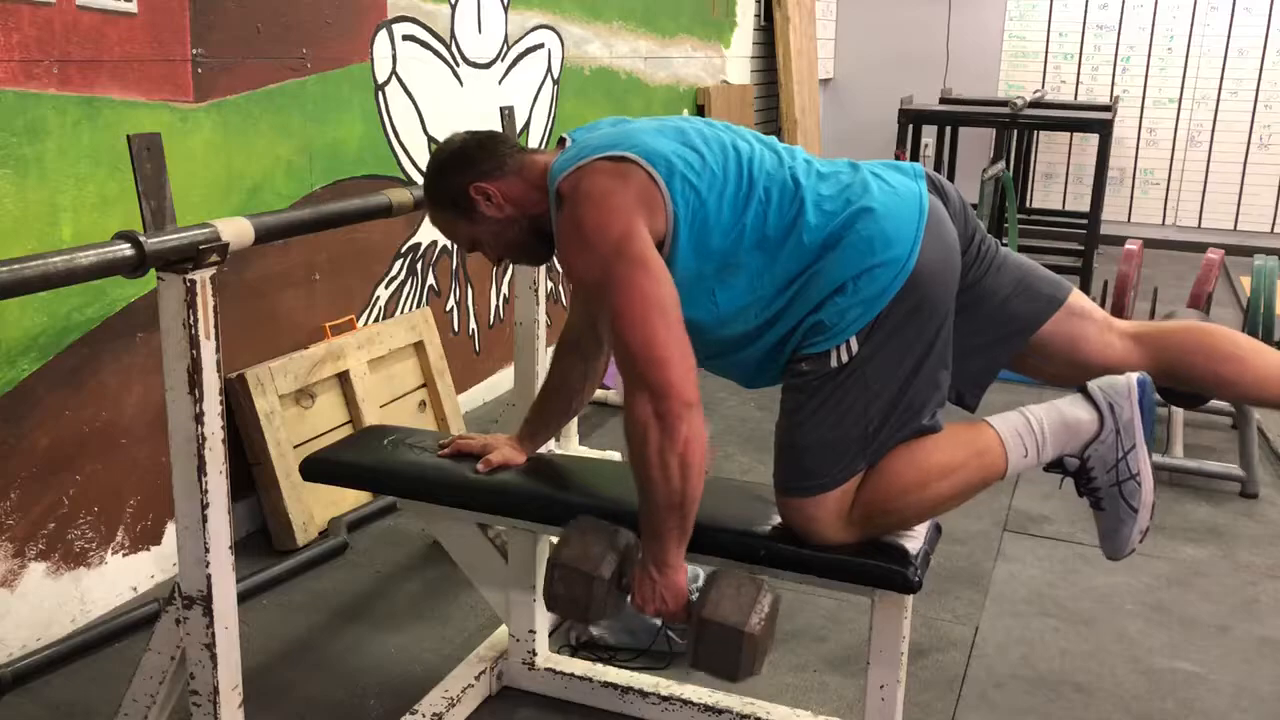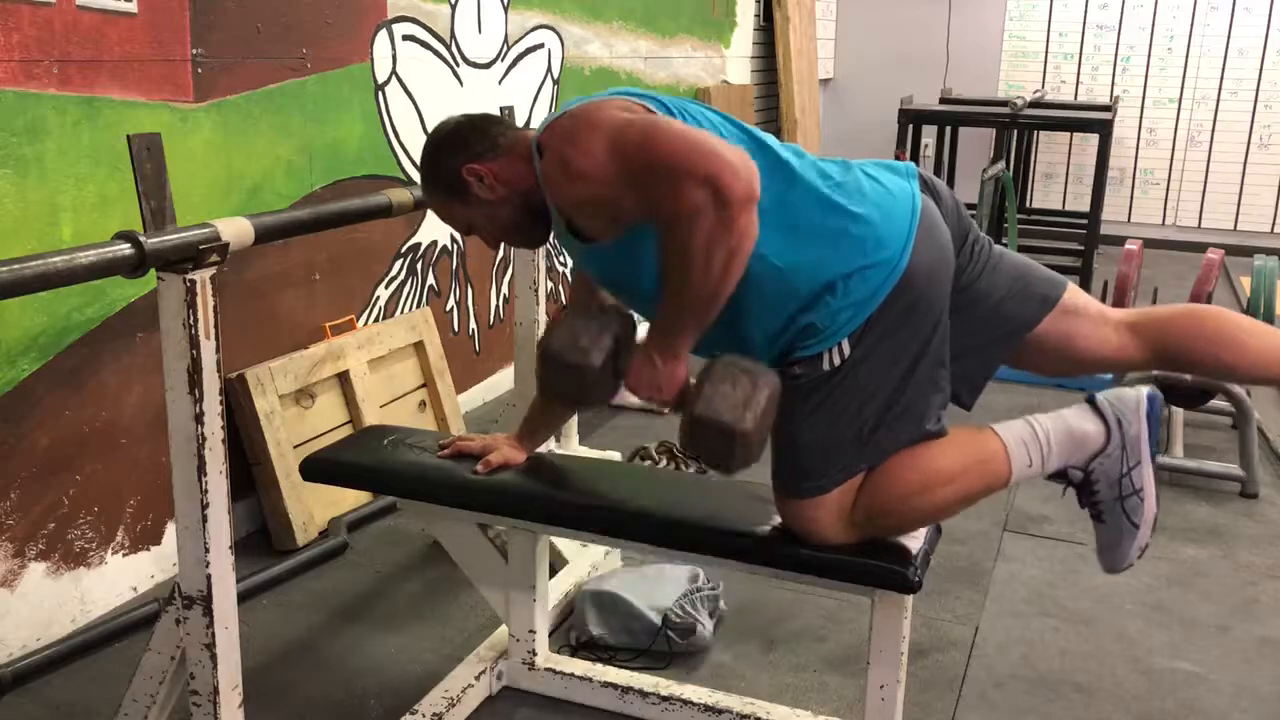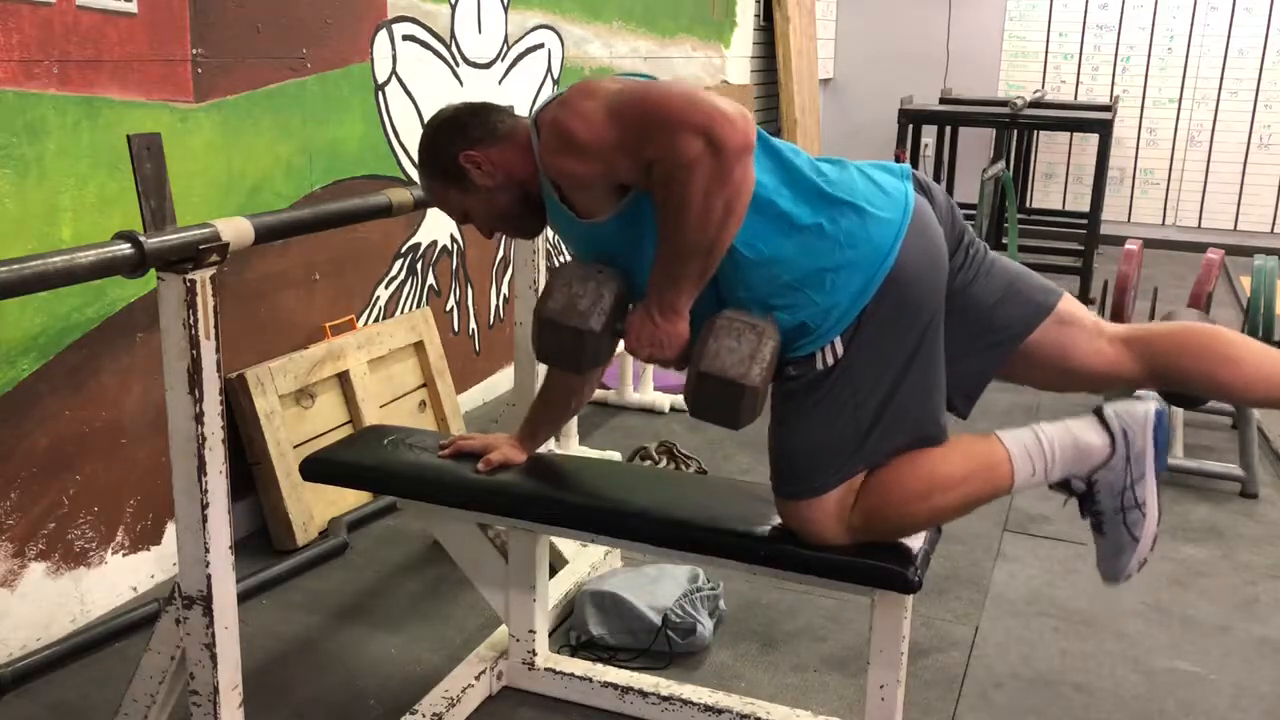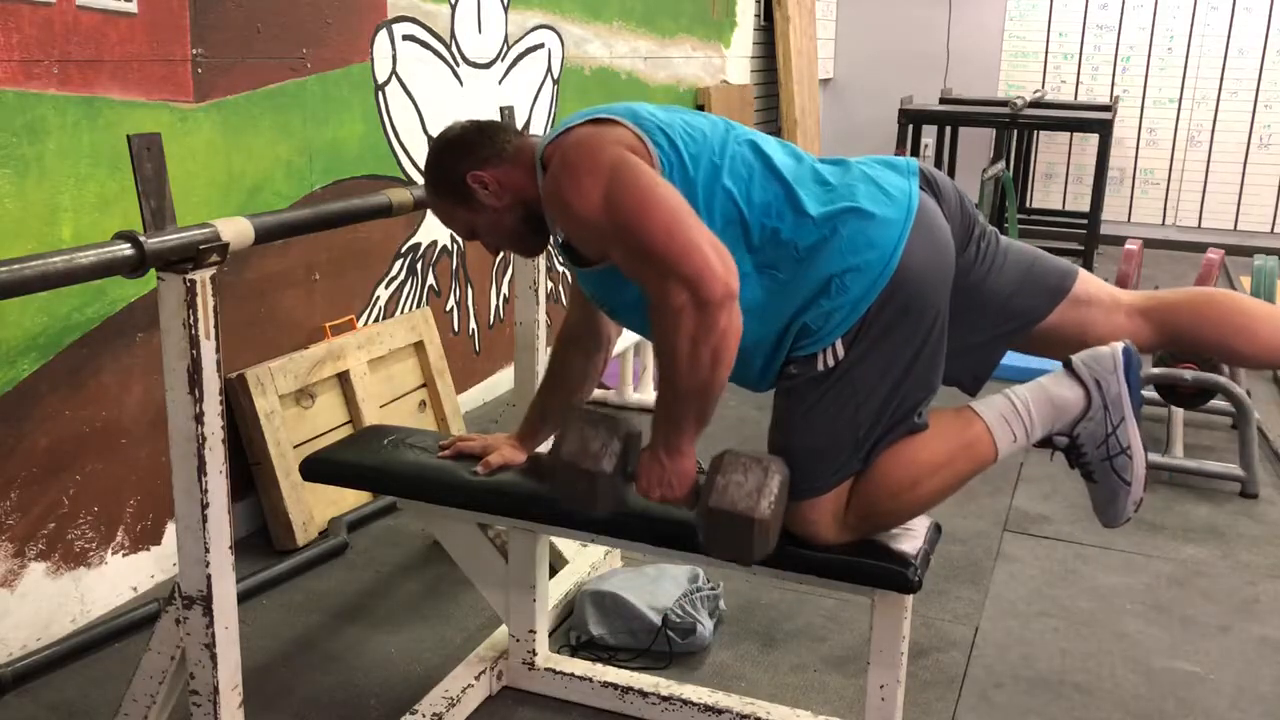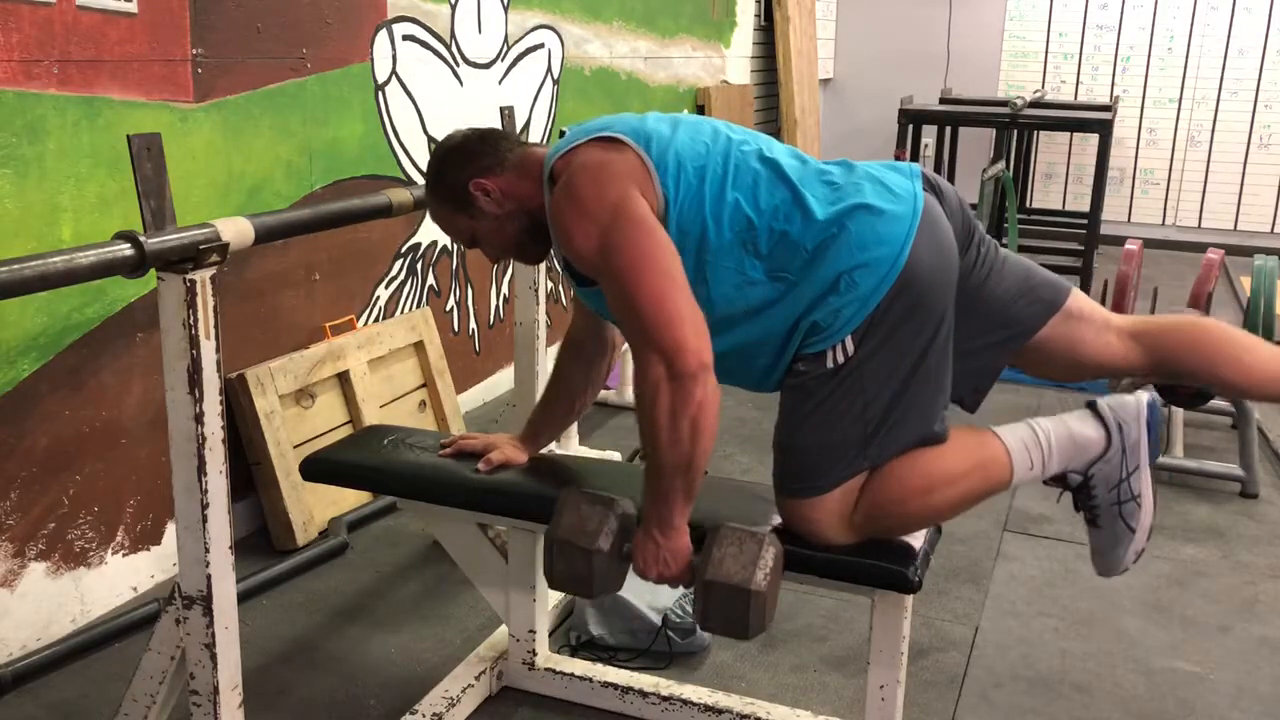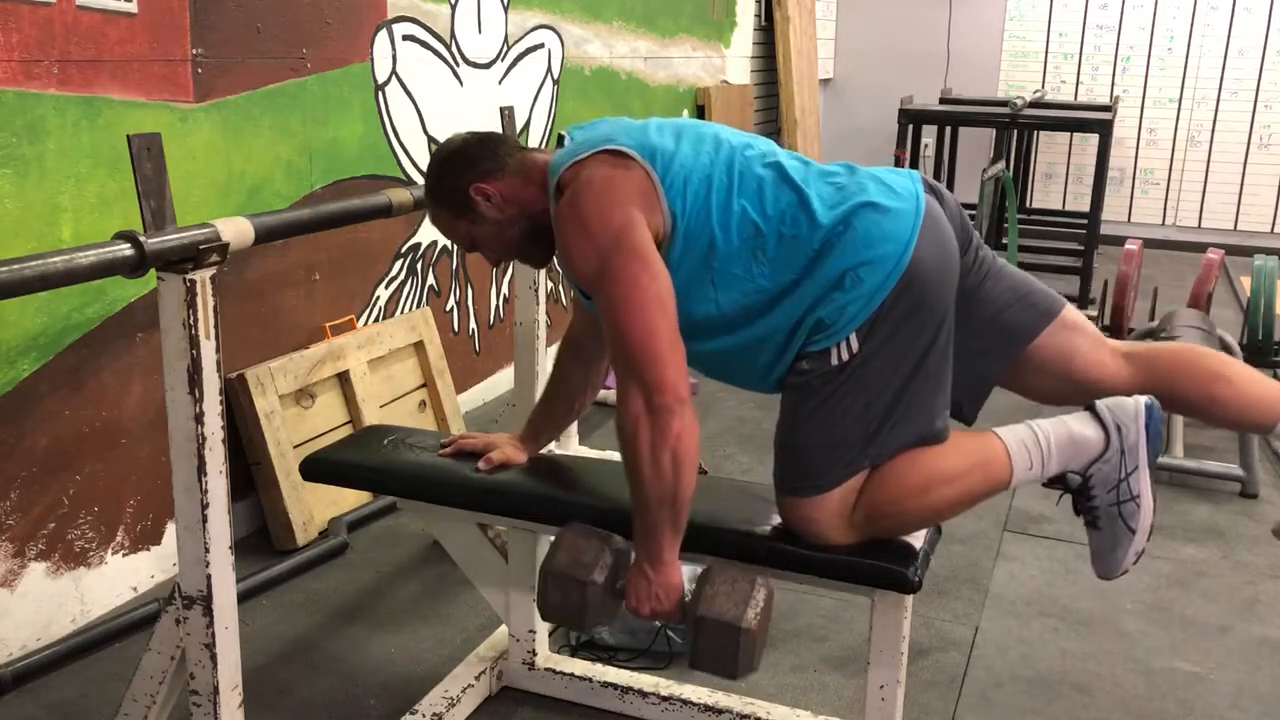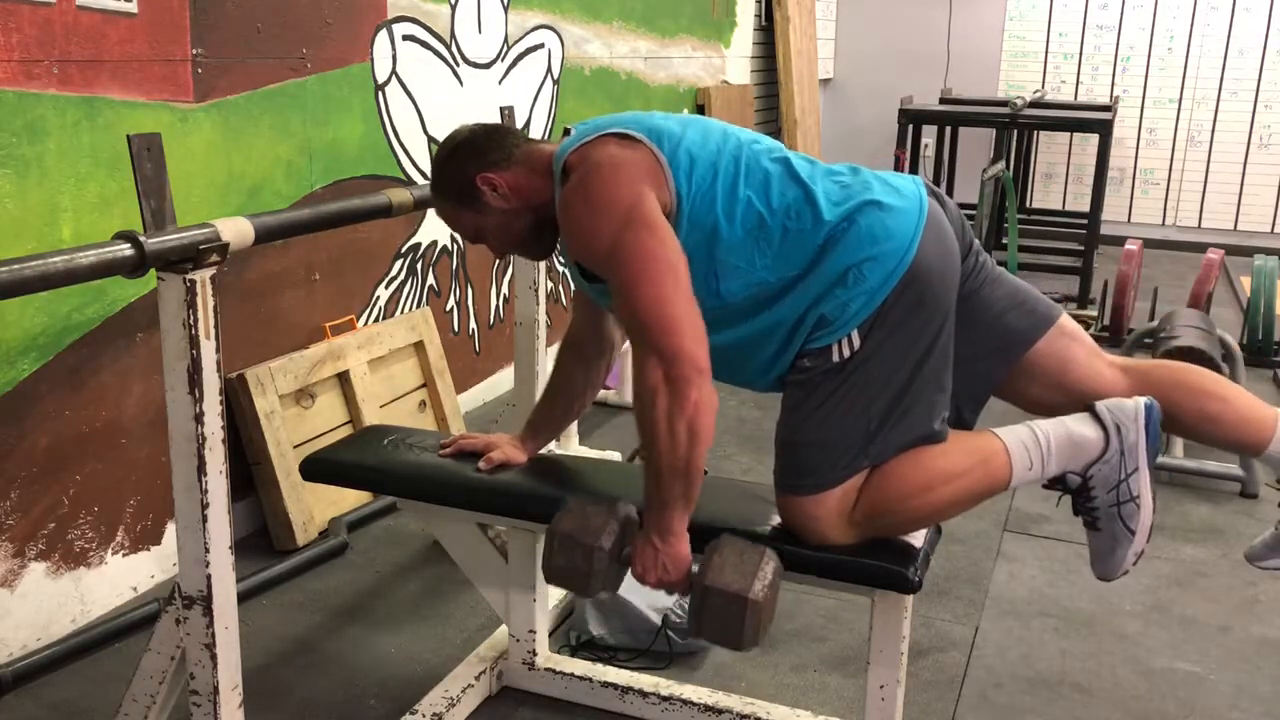
dt=0.5s
person 1, frame 1
left shoulder: (593, 215)
right shoulder: (588, 168)
left elbow: (666, 399)
right elbow: (591, 333)
left wrist: (663, 558)
right wrist: (524, 441)
left hip: (871, 276)
right hip: (911, 214)
left knee: (824, 516)
right knee: (1122, 347)
left ankle: (1072, 427)
person 1, frame 2
left shoulder: (574, 157)
right shoulder: (586, 197)
left elbow: (725, 187)
left wrist: (671, 346)
right wrist: (524, 439)
left hip: (861, 278)
right hip: (904, 220)
left knee: (823, 516)
right knee: (1125, 338)
left ankle: (1077, 438)
person 1, frame 3
left shoulder: (570, 133)
right shoulder: (581, 190)
left elbow: (720, 133)
left wrist: (671, 300)
right wrist: (524, 438)
left hip: (854, 278)
right hip: (897, 223)
left knee: (823, 518)
right knee: (1116, 350)
left ankle: (1085, 449)
person 1, frame 4
left shoulder: (577, 178)
right shoulder: (594, 165)
left elbow: (708, 292)
right elbow: (588, 328)
left wrist: (672, 448)
right wrist: (525, 440)
left hip: (862, 274)
right hip: (905, 210)
left knee: (819, 516)
right knee: (1135, 318)
left ankle: (1055, 404)
person 1, frame 5
left shoulder: (584, 202)
right shoulder: (596, 169)
left elbow: (682, 362)
right elbow: (594, 335)
left wrist: (664, 524)
right wrist: (527, 440)
left hip: (869, 274)
right hip: (907, 215)
left knee: (823, 516)
right knee: (1125, 342)
left ankle: (1078, 441)
person 1, frame 6
left shoulder: (590, 213)
right shoulder: (595, 172)
left elbow: (658, 396)
right elbow: (593, 337)
left wrist: (657, 560)
right wrist: (527, 441)
left hip: (869, 275)
right hip: (909, 224)
left knee: (823, 516)
right knee: (1110, 365)
left ankle: (1076, 445)
person 1, frame 7
left shoulder: (597, 195)
right shoulder: (597, 174)
left elbow: (677, 367)
right elbow: (593, 337)
left wrist: (665, 530)
right wrist: (527, 439)
left hip: (871, 276)
right hip: (909, 229)
left knee: (821, 515)
right knee: (1103, 377)
left ankle: (1076, 447)
